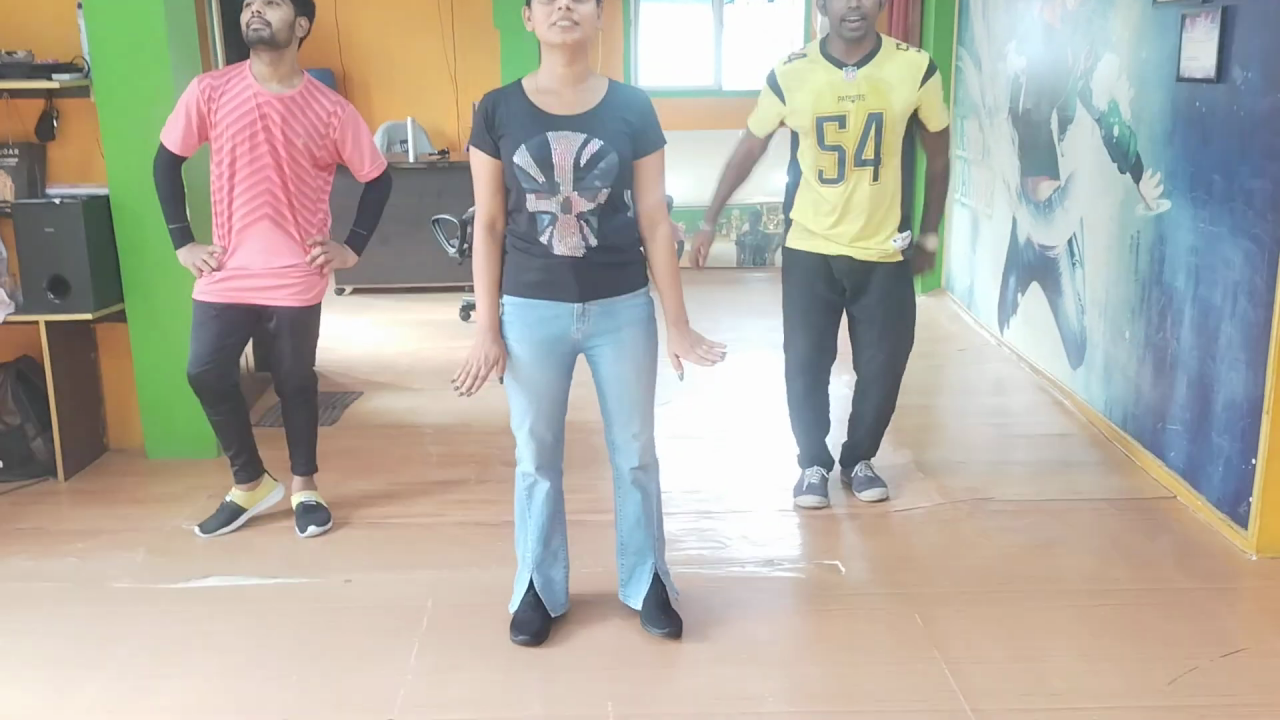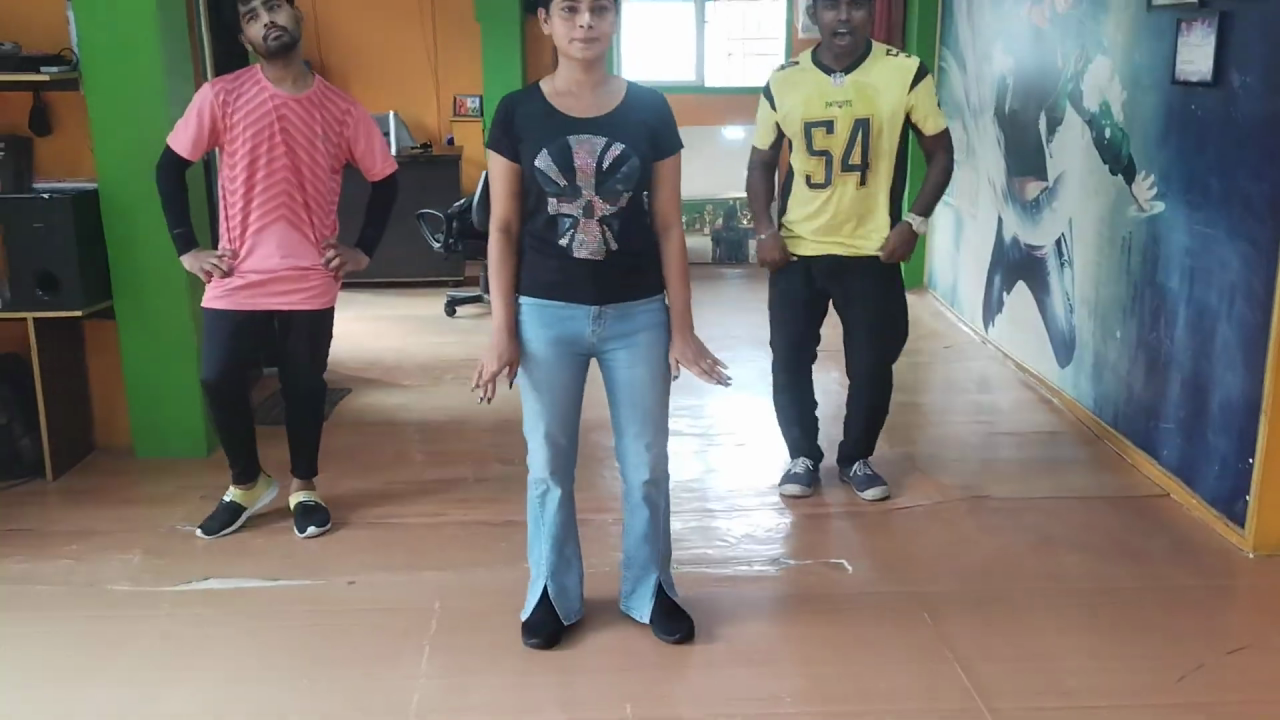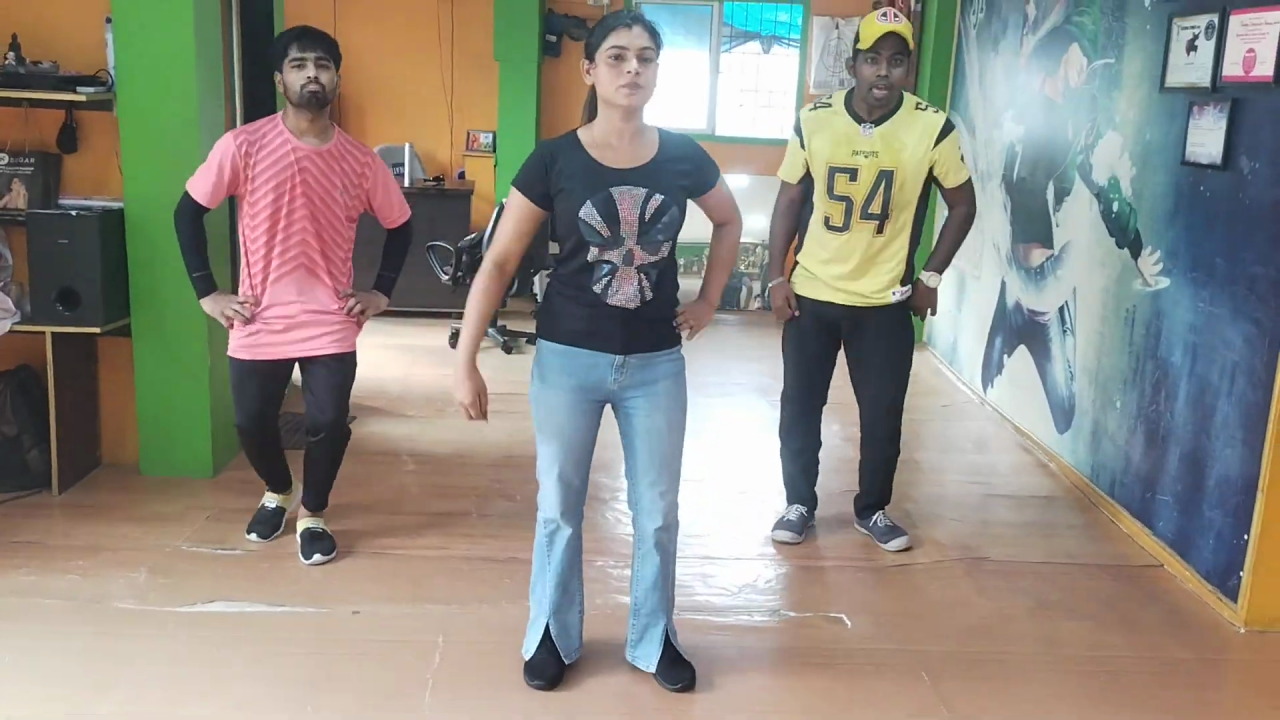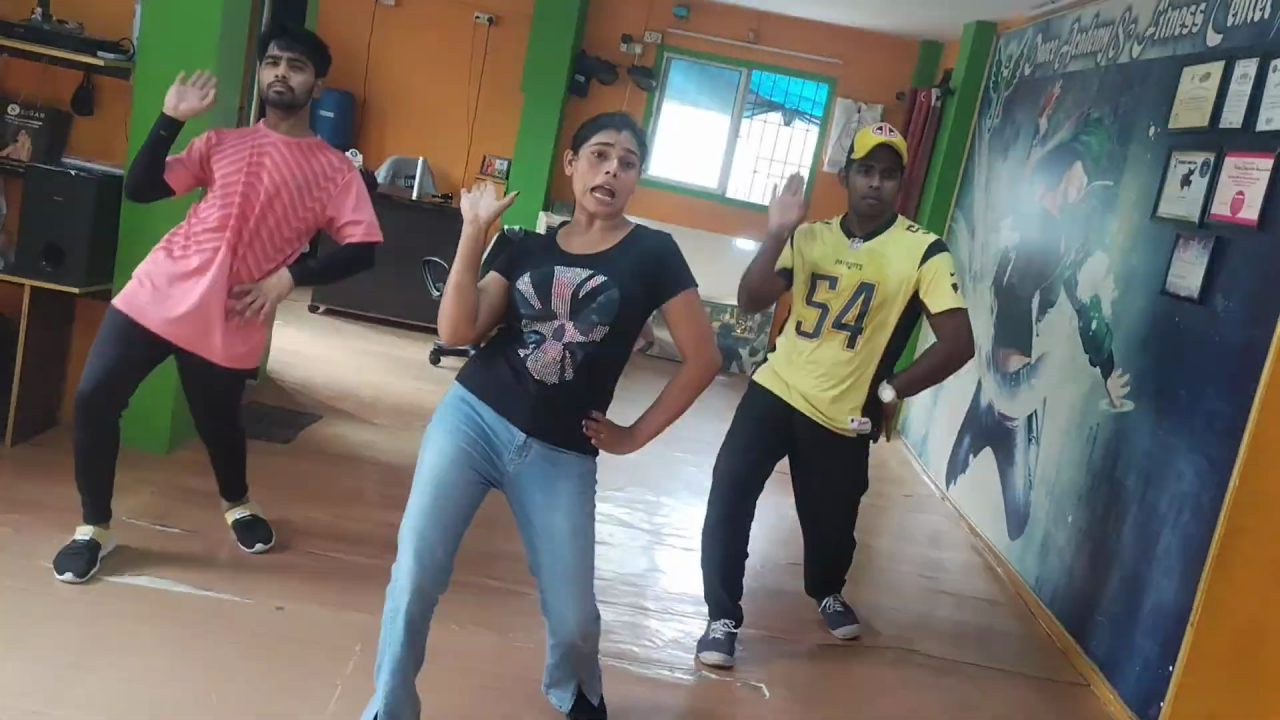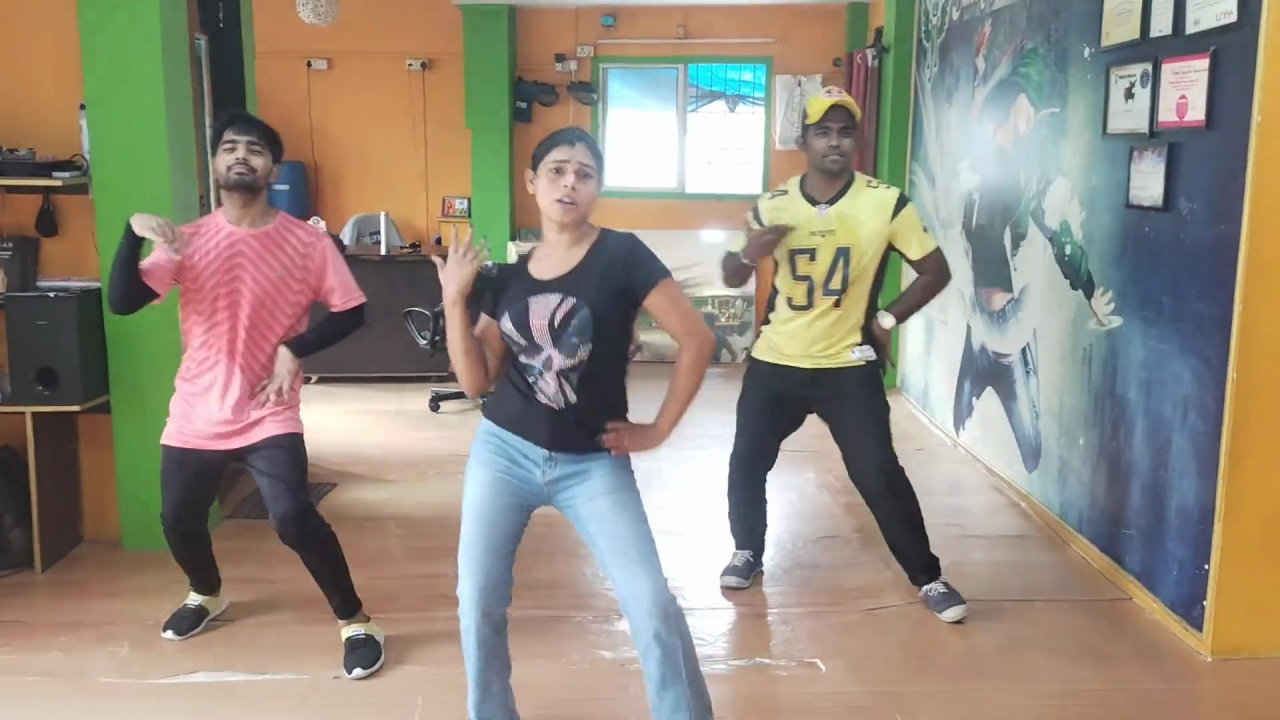
dt=1s
person 1, frame 1
left shoulder: (632, 107)
right shoulder: (498, 109)
left elbow: (654, 221)
right elbow: (488, 225)
left wrist: (677, 322)
right wrist: (486, 327)
left hip: (622, 308)
right hip: (532, 310)
left knee: (635, 452)
right knee: (536, 457)
left ankle: (647, 582)
right ankle: (538, 588)
person 1, frame 2
left shoulder: (650, 109)
right shoulder: (517, 112)
left elbow: (668, 226)
right elbow: (504, 228)
left wrist: (682, 328)
right wrist: (502, 331)
left hip: (637, 314)
right hip: (547, 314)
left knee: (645, 462)
right knee: (548, 463)
left ankle: (651, 590)
right ankle: (551, 593)
person 1, frame 3
left shoulder: (683, 156)
right shoulder: (554, 160)
left elbow: (729, 221)
right elbow: (499, 261)
left wrist: (709, 299)
right wrist: (465, 360)
left hip: (655, 363)
right hip: (568, 358)
left knee: (657, 510)
right knee: (560, 506)
left ankle: (655, 639)
right ankle: (553, 635)
person 1, frame 4
left shoulder: (653, 253)
right shoulder: (527, 247)
left elbow: (703, 358)
right elbow: (456, 332)
left wrist: (636, 434)
right wrist: (474, 233)
left hip: (560, 454)
right hip: (473, 417)
left knee: (572, 616)
right knee: (416, 578)
person 1, frame 5
left shoulder: (622, 256)
right shoulder: (506, 278)
left elbow: (697, 341)
right elbow: (476, 381)
left wrist: (657, 431)
right wrist: (453, 300)
left hip: (588, 464)
right hip: (503, 449)
left knee: (652, 603)
right knee: (479, 601)
person 2, frame 1
left shoulder: (330, 109)
right shoulder: (209, 92)
left elbow: (377, 177)
right elbow: (167, 161)
left wrist: (352, 246)
right wrist: (183, 242)
left hip: (295, 276)
right hip: (226, 270)
left knee: (295, 380)
right knee: (206, 373)
left ankle: (304, 487)
right ankle: (250, 483)
person 2, frame 2
left shoulder: (341, 109)
right shoulder: (221, 97)
left elbow: (385, 179)
right elbow: (170, 166)
left wrist: (363, 249)
right wrist: (187, 248)
left hip: (311, 277)
right hip: (238, 274)
left knee: (304, 383)
right knee: (219, 378)
left ankle: (303, 487)
right ankle: (246, 484)
person 2, frame 3
left shoulder: (360, 160)
right shoulder: (242, 146)
left elbow: (400, 225)
right elbow: (188, 212)
left wrist: (381, 292)
right wrist: (206, 292)
left hip: (330, 320)
right hip: (261, 320)
left knee: (328, 424)
right knee: (252, 423)
left ankle: (312, 514)
right ankle: (278, 490)
person 2, frame 4
left shoulder: (334, 168)
right shoulder: (221, 143)
left elbow: (362, 248)
right elbow: (140, 190)
left wrist: (292, 274)
right wrist: (169, 121)
left hip: (232, 318)
right hip: (158, 293)
left knee: (217, 426)
right knee: (93, 400)
left ankle: (240, 506)
right ankle: (94, 527)
person 2, frame 5
left shoulder: (307, 242)
right shoulder: (186, 240)
left elbow: (351, 312)
right elbow: (120, 303)
left wrist: (293, 349)
right wrist: (132, 236)
left hip: (267, 410)
right hip: (199, 408)
left knee: (293, 517)
right knee: (179, 518)
left ankle: (356, 621)
right ankle: (206, 594)
person 3, frame 1
left shoulder: (915, 67)
right shoulder: (790, 73)
left elbow: (937, 151)
right elbow: (749, 149)
left wrist: (929, 235)
right wrist: (709, 221)
left hip: (883, 252)
right hip: (810, 249)
left knee: (882, 367)
right knee: (805, 363)
left ankle: (859, 459)
right ankle: (813, 463)
person 3, frame 2
left shoulder: (906, 72)
right shoulder: (782, 82)
left elbow: (940, 155)
right elbow: (760, 164)
left wrist: (913, 222)
right wrist: (764, 230)
left hip: (872, 253)
right hip: (798, 251)
left knee: (872, 366)
right knee: (789, 361)
left ankle: (856, 457)
right ankle: (803, 456)
person 3, frame 3
left shoulder: (933, 127)
right shoulder: (812, 121)
left elbow: (962, 205)
right elbow: (789, 200)
left wrist: (930, 276)
right wrist: (776, 276)
left hip: (885, 302)
right hip: (811, 294)
left knee: (882, 412)
right knee: (800, 405)
left ankle: (872, 508)
right ankle: (799, 503)
person 3, frame 4
left shoulder: (924, 250)
right shoulder: (808, 235)
left elbow: (958, 343)
right elbow: (752, 301)
left wrist: (888, 393)
right wrist: (775, 233)
left hip: (844, 418)
right hip: (773, 393)
left knee: (831, 531)
right knee: (729, 499)
left ankle: (826, 593)
right ankle: (722, 616)
person 3, frame 5
left shoulder: (887, 202)
right shoulder: (773, 204)
left elbow: (936, 271)
right elbow: (732, 278)
left wrist: (886, 318)
right wrist: (749, 253)
left hip: (848, 364)
right hip: (775, 361)
left knee: (879, 473)
right knee: (746, 465)
left ankle: (927, 576)
right ankle: (747, 551)
person 4, frame 1
left shoulder: (1085, 53)
right shoulder: (1022, 49)
left elbow: (1112, 120)
left wrist: (1140, 179)
left hip: (1060, 211)
right hip: (1026, 206)
left knee: (1073, 326)
right knee: (1007, 316)
person 4, frame 2
left shoulder: (1075, 48)
right shoulder: (1013, 47)
left elbow: (1102, 122)
left wrist: (1132, 181)
left hip: (1048, 213)
right hip: (1013, 209)
left knee: (1062, 336)
right knee: (992, 322)
person 4, frame 3
left shoulder: (1087, 122)
right shoulder: (1028, 109)
left elbow: (1110, 194)
left wrist: (1137, 253)
left hip: (1053, 277)
right hip: (1017, 270)
left knee: (1060, 396)
right knee: (989, 379)
person 4, frame 4
left shoulder: (1080, 244)
right shoulder: (1027, 220)
left elbow: (1092, 317)
left wrist: (1109, 373)
left hip: (1026, 383)
right hip: (995, 371)
left knee: (1017, 493)
right knee: (956, 469)
person 4, frame 5
left shoulder: (1041, 179)
right shoulder: (982, 166)
left elbow: (1065, 242)
left wrist: (1091, 294)
left hip: (1013, 319)
right hip: (980, 317)
left knee: (1027, 439)
right knee: (961, 424)
